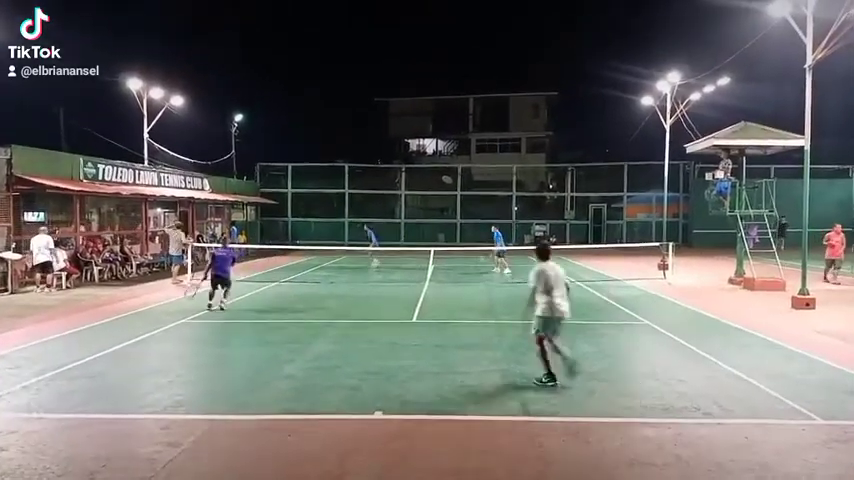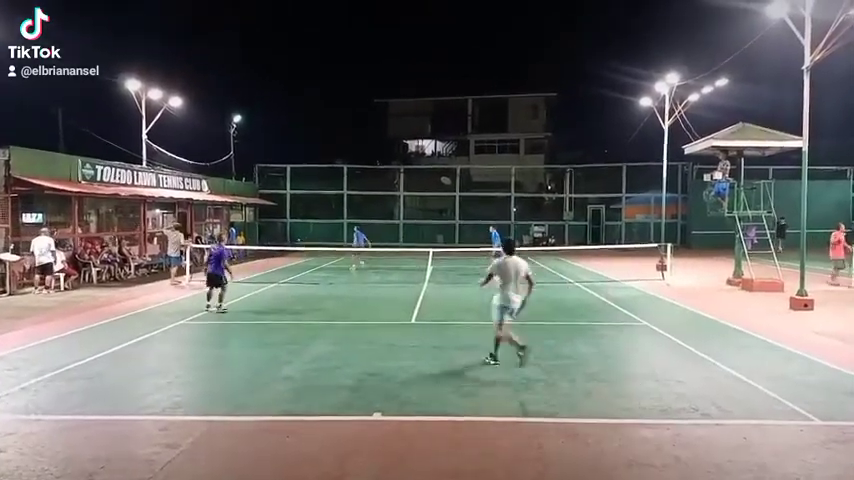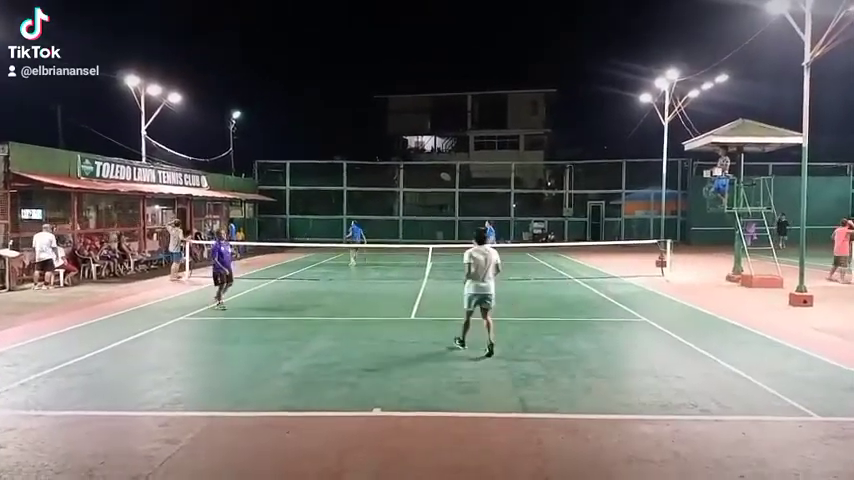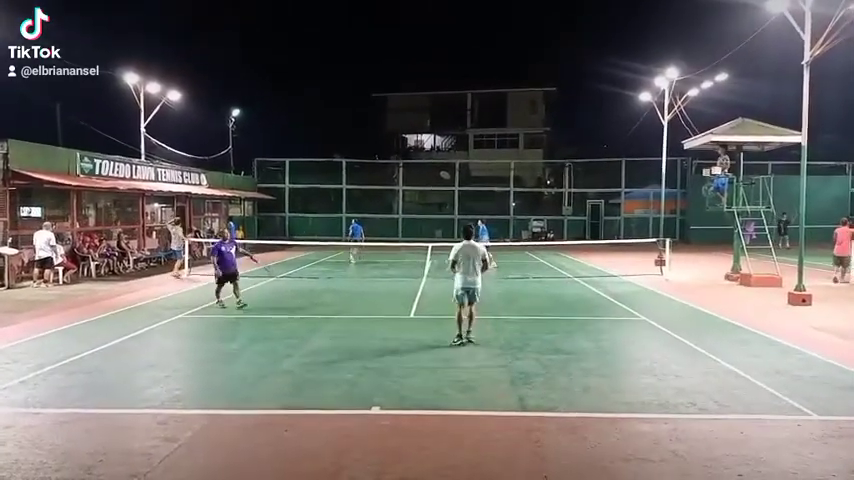
dt=0.3s
person 1, frame 1
left shoulder: (538, 271)
right shoulder: (559, 269)
left elbow: (534, 294)
right elbow: (567, 289)
left wrist: (528, 309)
left hip: (547, 310)
right hip: (563, 309)
left knee: (539, 340)
right knee: (550, 340)
right ankle: (567, 359)
person 1, frame 2
left shoulder: (499, 263)
right shoulder: (523, 264)
left elbow: (486, 280)
right elbow: (531, 283)
left wrist: (481, 283)
right wrist: (526, 298)
left hip: (502, 300)
right hip: (515, 301)
left knee: (502, 330)
right knee: (501, 327)
left ankle: (521, 348)
right ankle: (494, 356)
person 1, frame 3
left shoulder: (470, 252)
right shoulder: (493, 252)
left elbow: (468, 272)
right elbow: (498, 270)
left wrist: (466, 279)
left hip: (473, 288)
right hip: (489, 289)
left knee: (468, 315)
right knee: (487, 317)
left ankle: (462, 340)
right ankle: (491, 342)
person 1, frame 4
left shoulder: (457, 248)
right shoulder: (481, 248)
left elbow: (452, 267)
right elbow: (486, 266)
left wrist: (456, 271)
left hip: (461, 282)
right hip: (475, 282)
left knee: (460, 308)
right knee: (471, 307)
left ankle: (460, 335)
right ankle: (469, 333)
